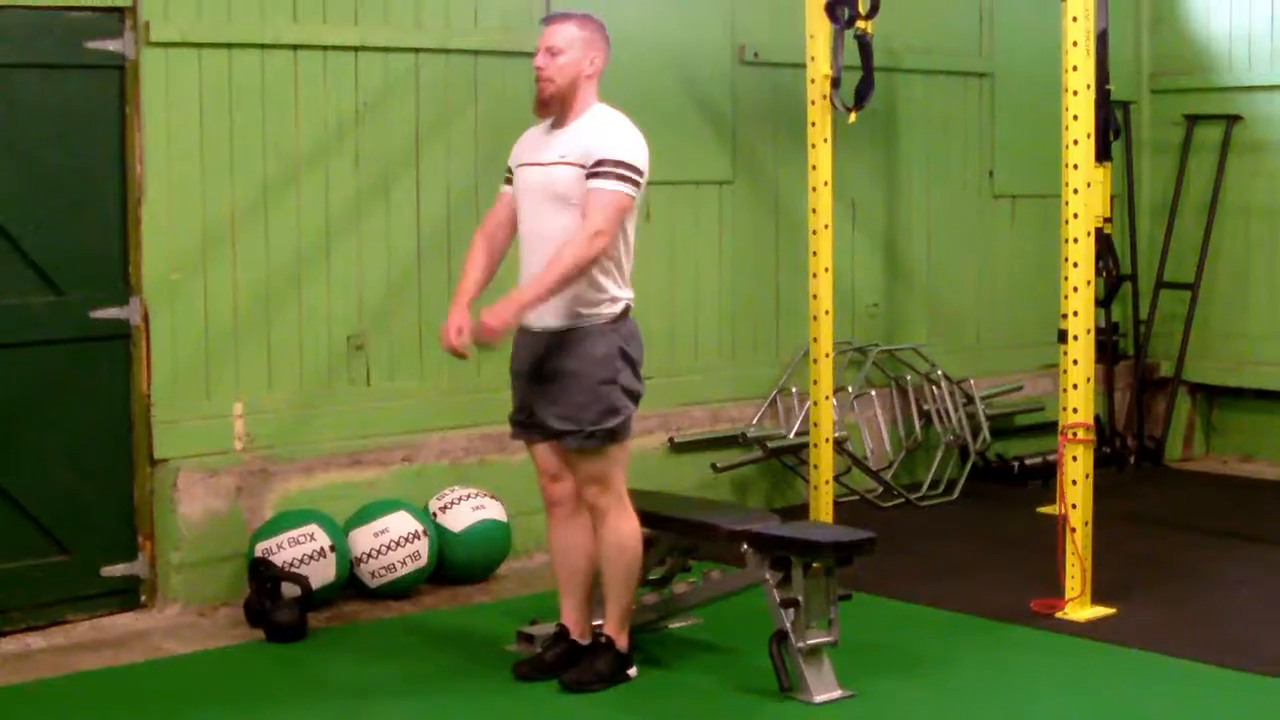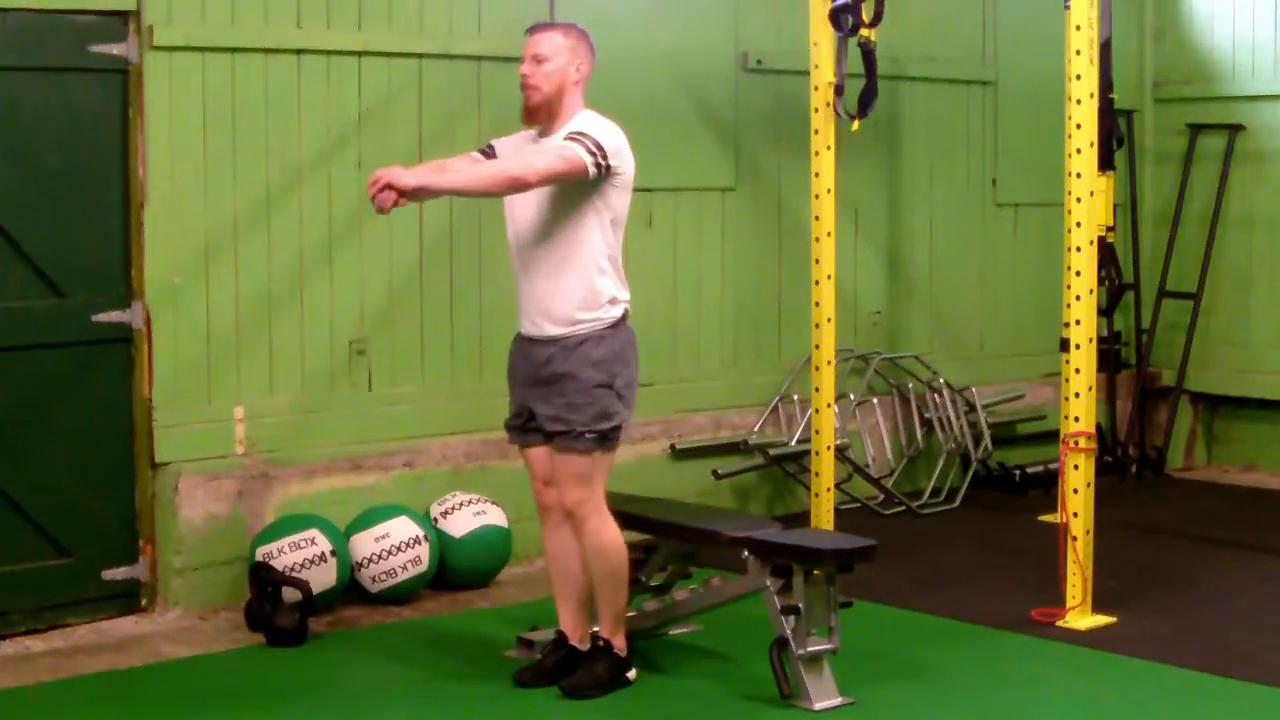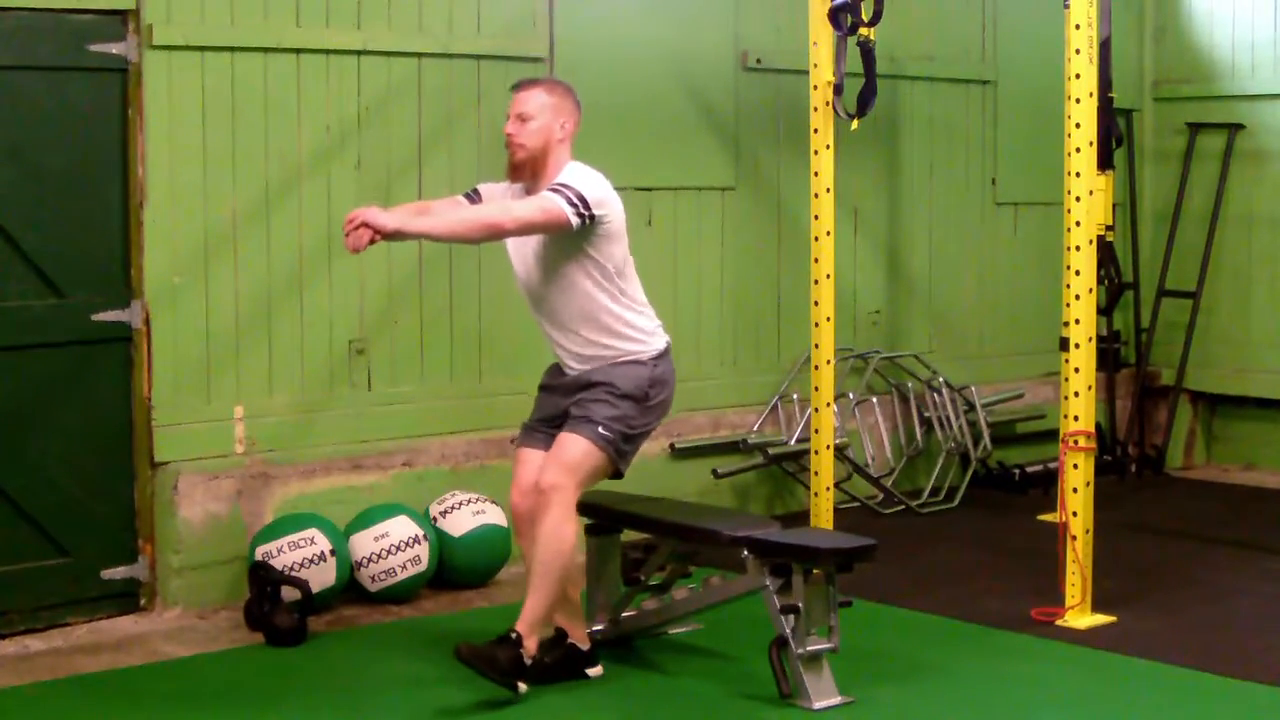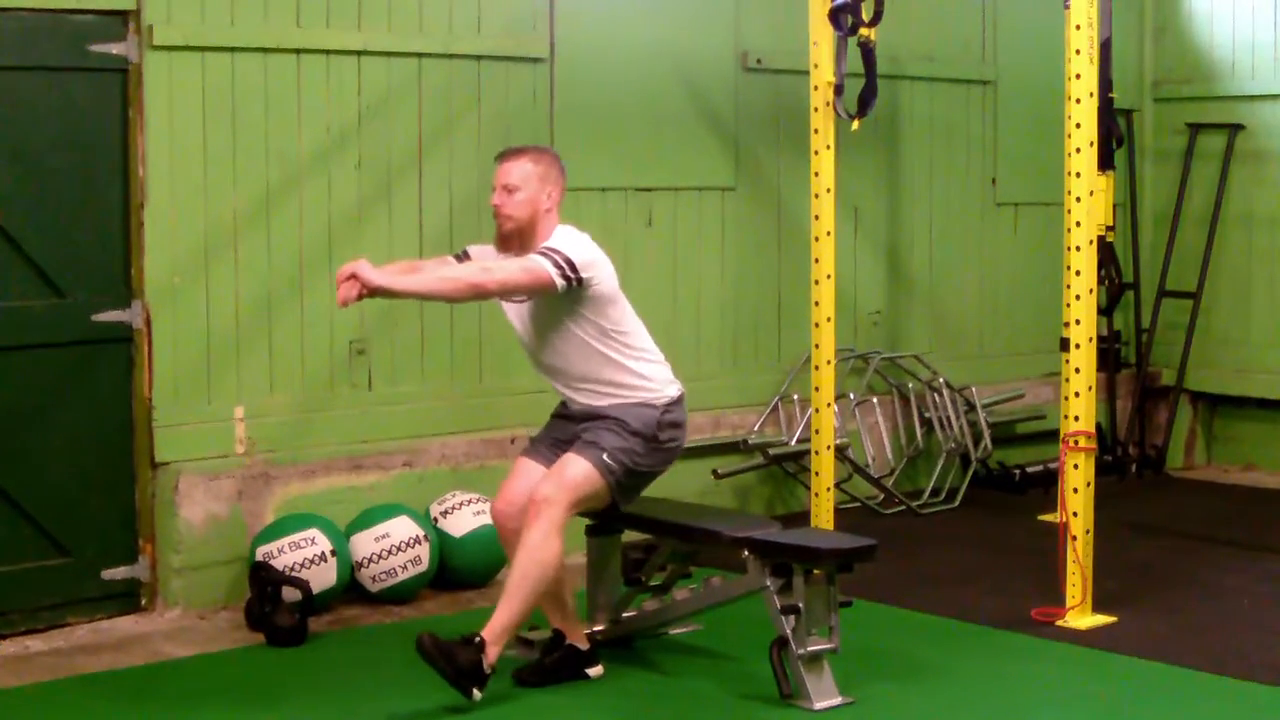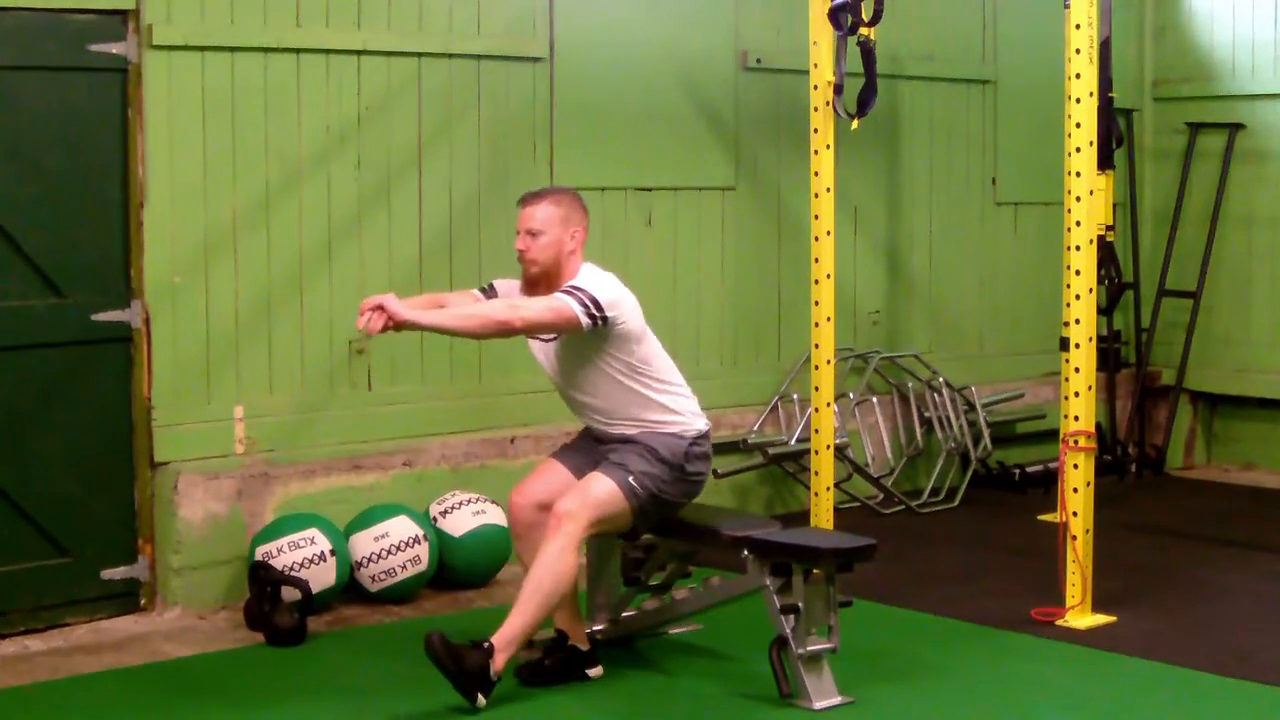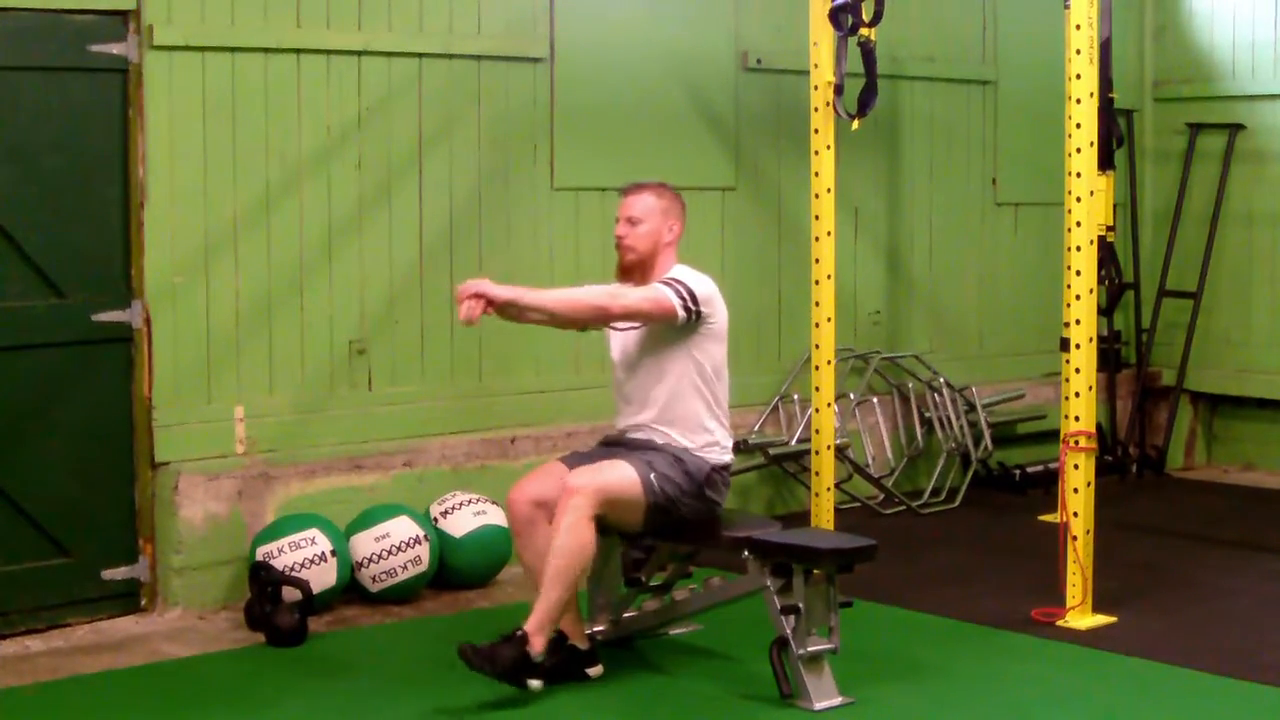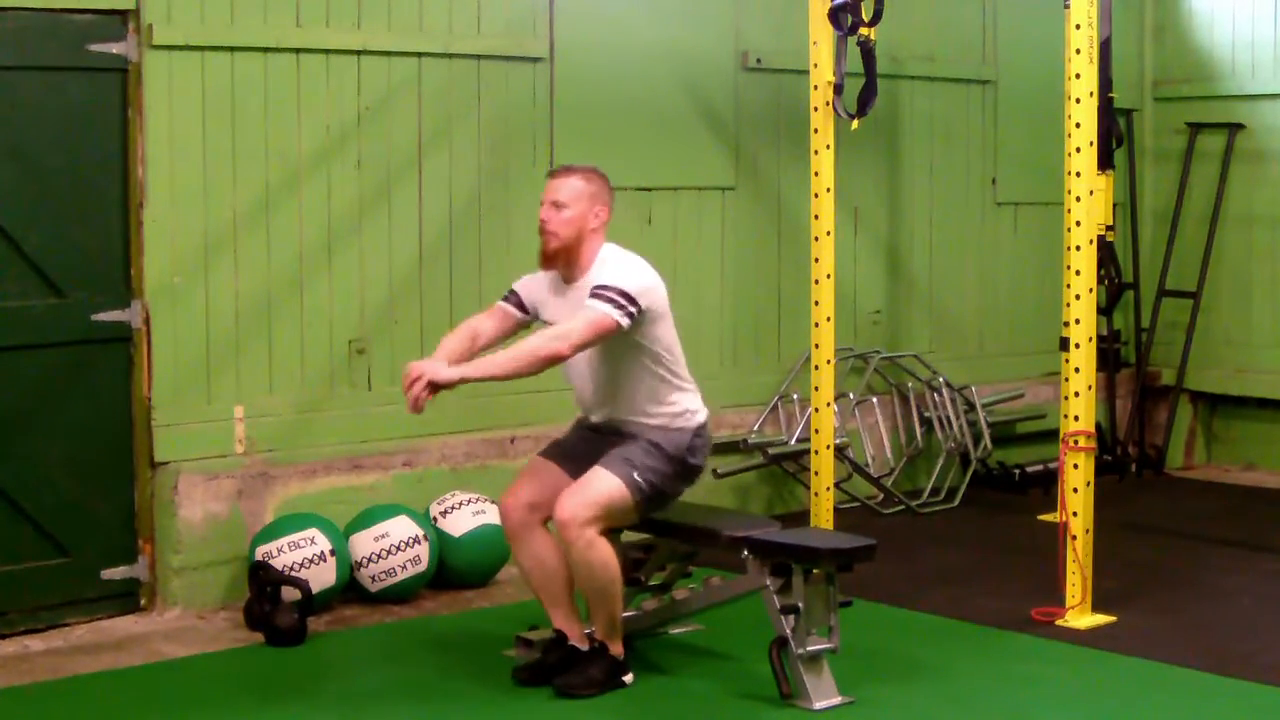
dt=0.7s
person 1, frame 1
left shoulder: (613, 137)
right shoulder: (530, 143)
left elbow: (594, 238)
right elbow: (495, 229)
left wrist: (511, 303)
right wrist: (461, 304)
left hip: (591, 340)
right hip: (536, 339)
left knee: (603, 497)
right knee: (558, 494)
left ankle: (616, 646)
right ankle: (572, 635)
person 1, frame 2
left shoulder: (598, 137)
right shoulder: (519, 142)
left elbow: (523, 178)
right elbow: (455, 168)
left wrist: (416, 182)
right wrist: (406, 180)
left hip: (590, 345)
right hip: (534, 344)
left knee: (582, 503)
right knee: (551, 501)
left ankle: (615, 650)
right ankle: (574, 641)
person 1, frame 3
left shoulder: (584, 188)
right shoulder: (508, 193)
left elbow: (499, 225)
right elbow: (438, 209)
left wrist: (395, 224)
right wrist: (382, 220)
left hip: (633, 371)
right hip: (574, 372)
left knee: (554, 488)
right knee: (526, 502)
left ankle: (520, 646)
right ankle: (573, 643)
person 1, frame 4
left shoulder: (572, 253)
right shoulder: (500, 255)
left elbow: (481, 285)
right elbow: (428, 268)
left wrist: (384, 283)
right wrist: (374, 278)
left hip: (644, 414)
right hip: (582, 409)
left knee: (548, 502)
right knee: (510, 510)
left ankle: (483, 653)
right ankle: (574, 645)
person 1, frame 5
left shoulder: (598, 292)
right shoulder: (526, 290)
left elbow: (512, 320)
right elbow: (454, 301)
left wrist: (411, 317)
right wrist: (399, 310)
left hip: (671, 447)
right hip: (610, 437)
left knee: (569, 514)
right knee: (526, 505)
left ankle: (488, 662)
right ankle: (575, 645)
person 1, frame 6
left shoulder: (693, 289)
right shoulder: (617, 293)
left elbow: (611, 307)
right elbow: (547, 308)
left wrist: (508, 294)
right wrist: (498, 300)
left hip: (691, 466)
right hip: (631, 444)
left knee: (580, 489)
right knee: (525, 500)
left ankle: (530, 645)
right ankle: (573, 642)
person 1, frame 7
left shoulder: (621, 274)
right shoulder: (542, 283)
left elbow: (559, 345)
right elbow: (481, 328)
left wrist: (459, 371)
right wrist: (438, 363)
left hip: (667, 435)
right hip: (603, 426)
left knee: (575, 517)
right knee: (519, 508)
left ankle: (610, 655)
right ankle: (572, 641)
